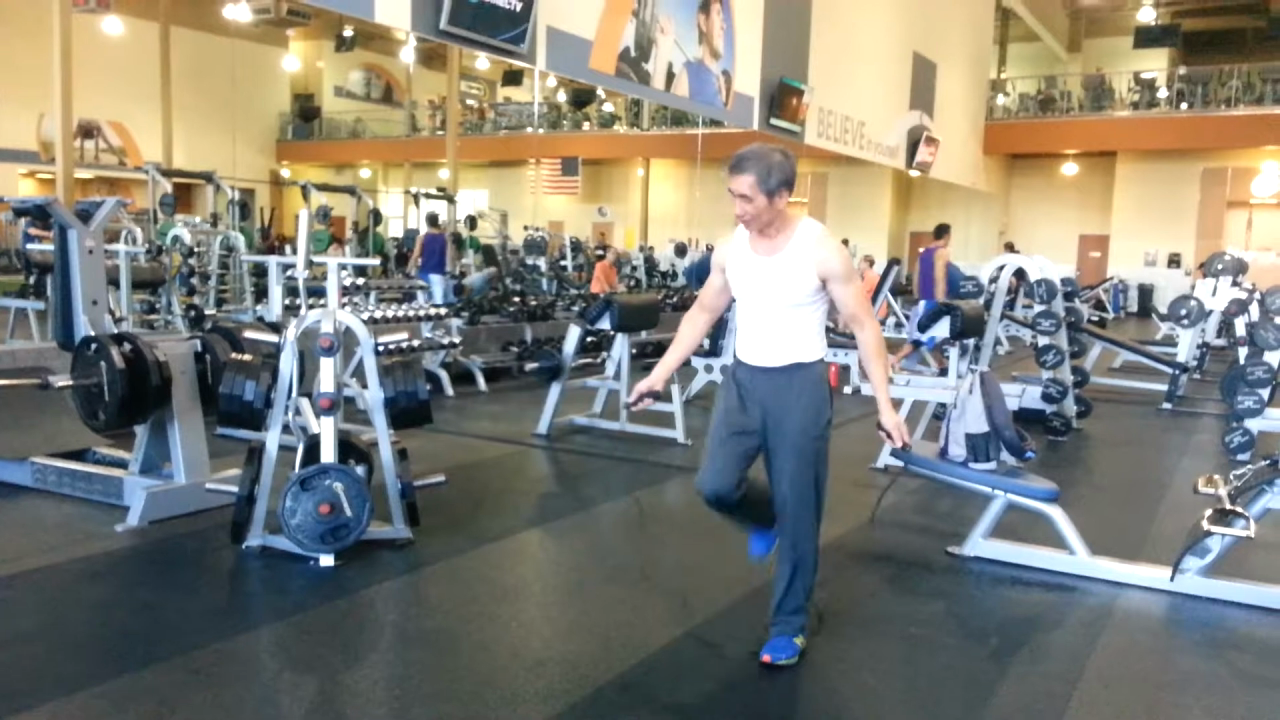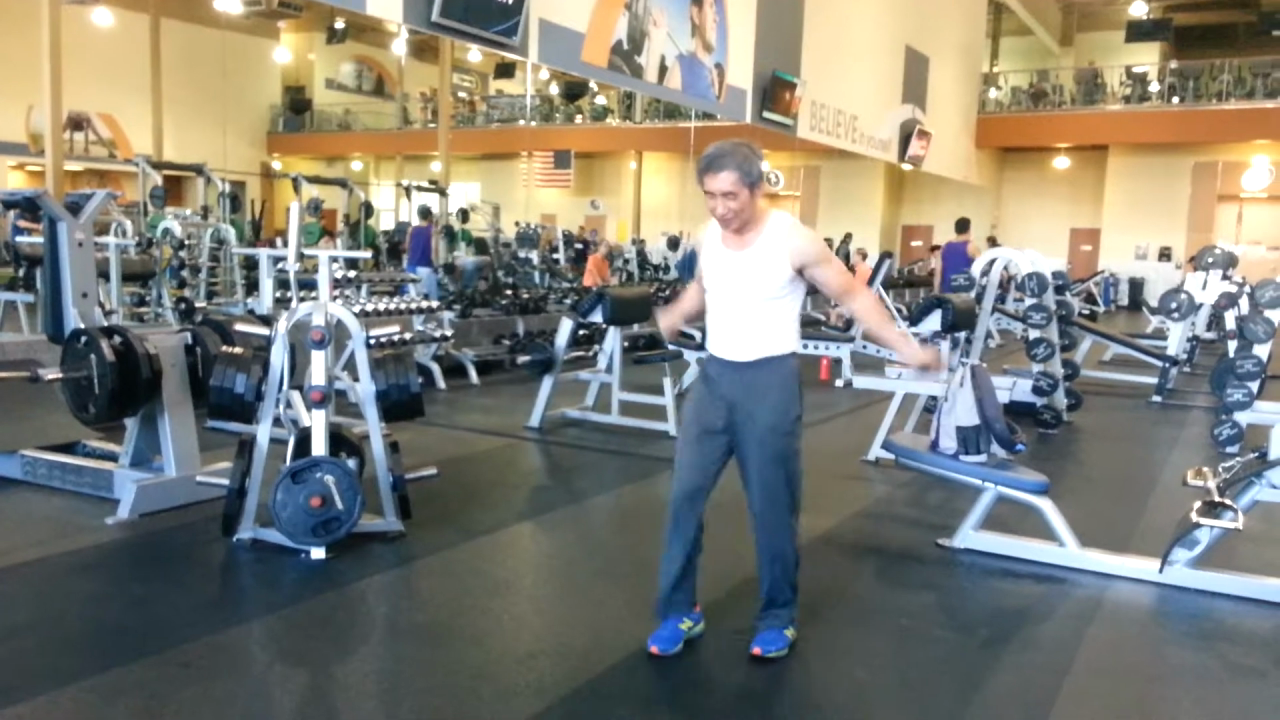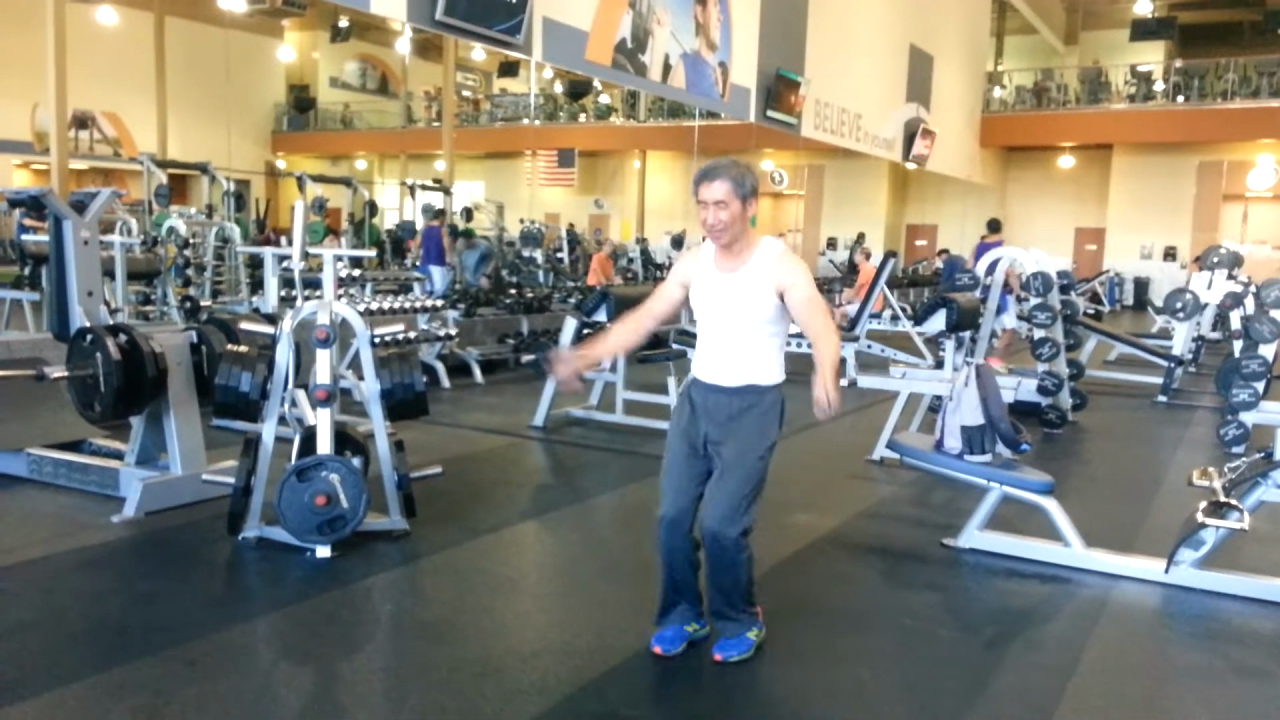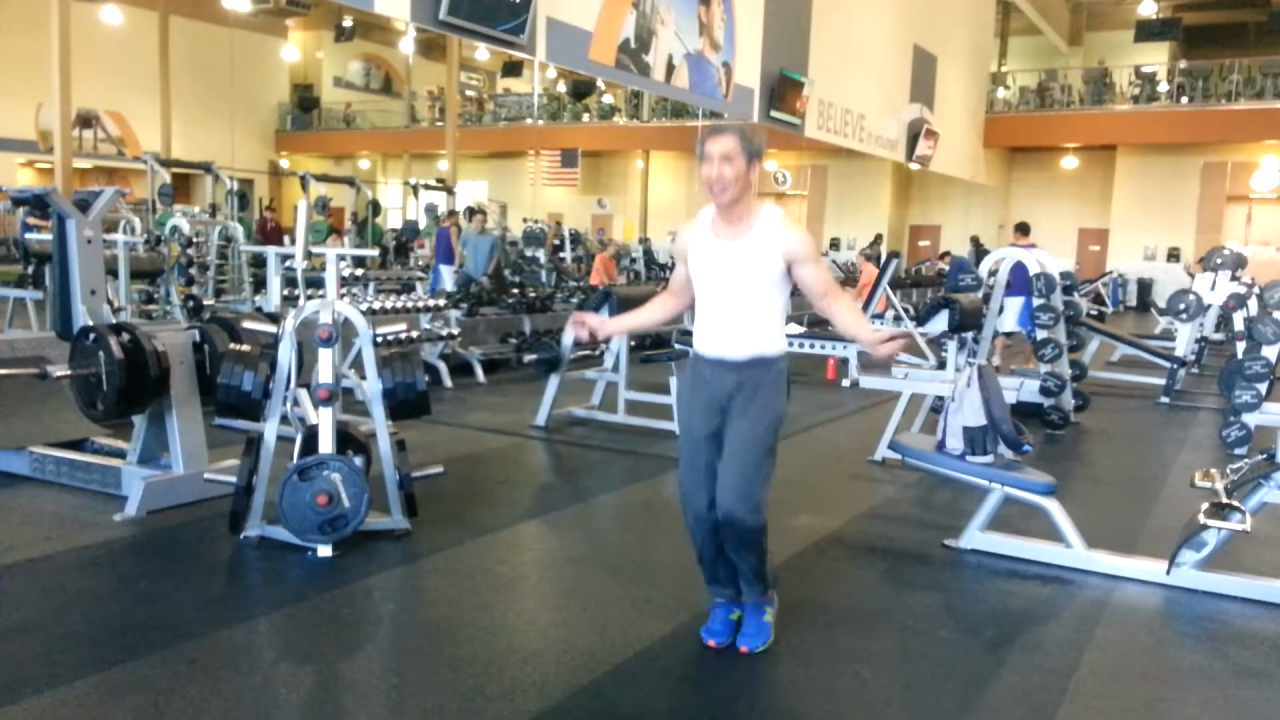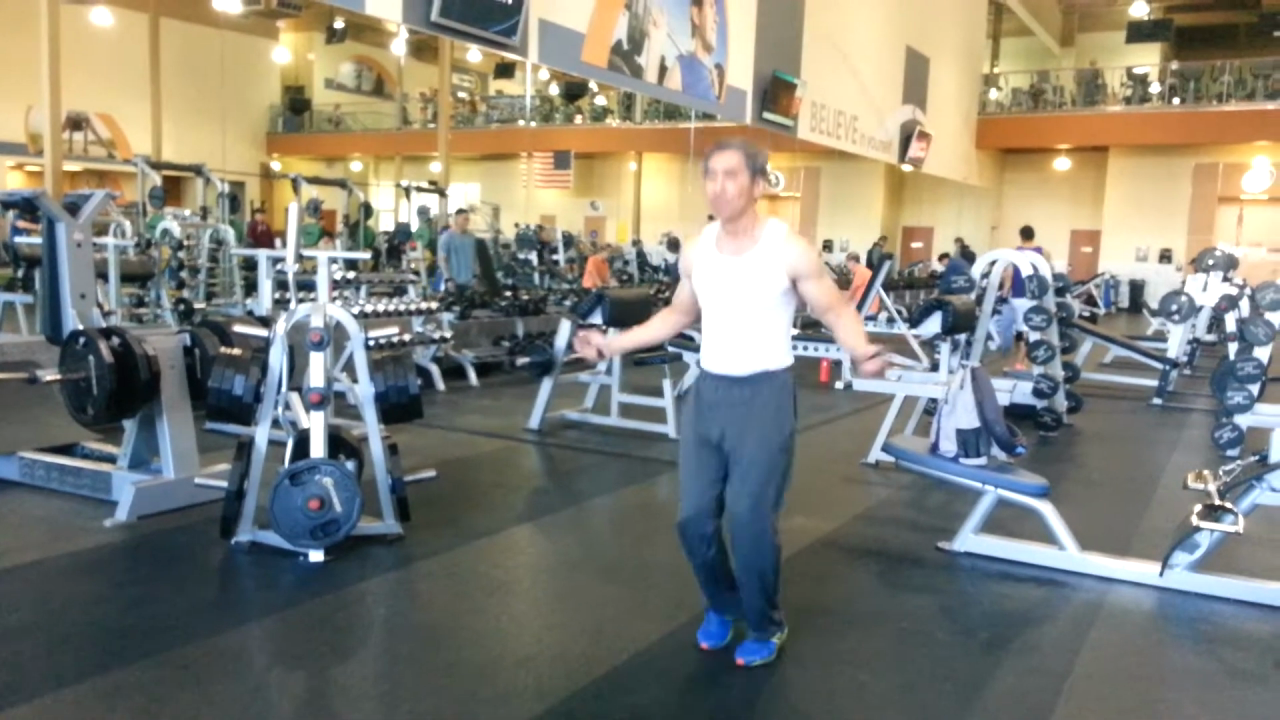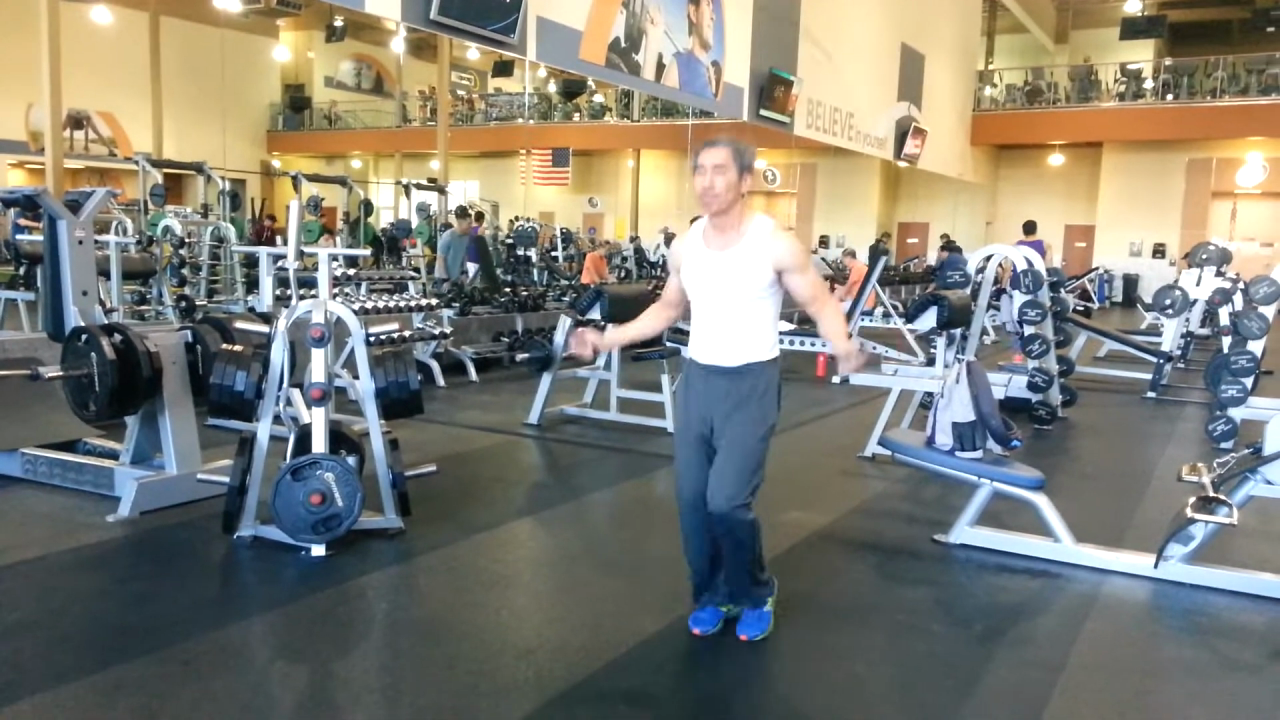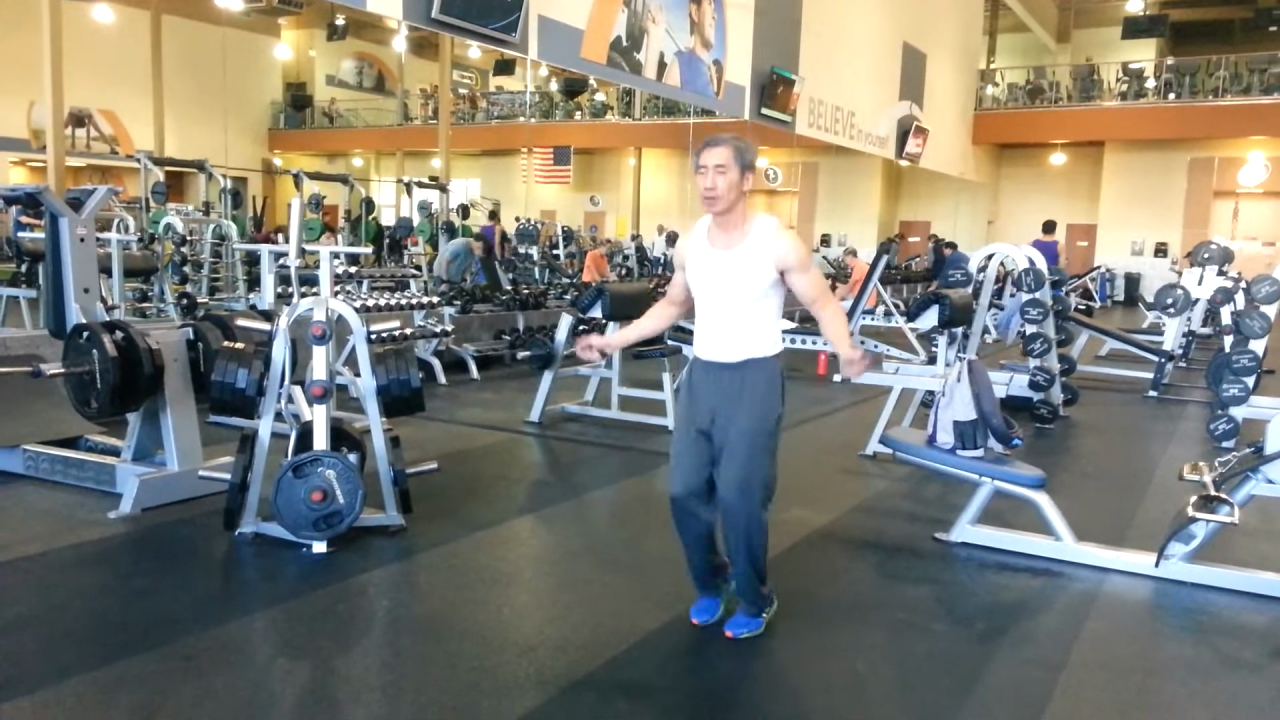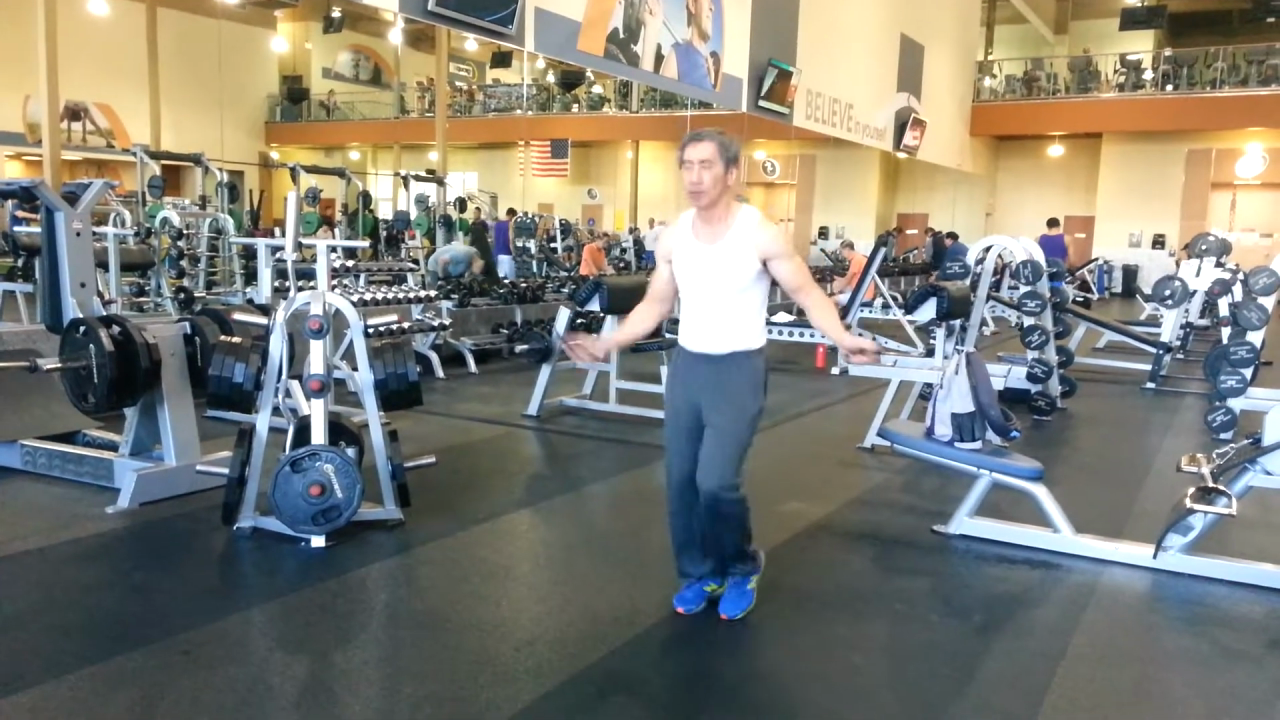
dt=0.4s
person 1, frame 1
left shoulder: (822, 249)
right shoulder: (730, 248)
left elbow: (863, 325)
right elbow: (702, 312)
left wrist: (884, 404)
right wrist: (660, 373)
left hip: (799, 384)
right hip: (743, 379)
left knee: (798, 510)
right knee: (714, 484)
left ankle: (788, 625)
right ankle: (764, 515)
person 1, frame 2
left shoulder: (794, 241)
right shoulder: (706, 236)
left elbow: (851, 295)
left wrist: (905, 348)
right wrist: (676, 314)
left hip: (768, 377)
right hip: (712, 375)
left knee: (772, 506)
right knee: (685, 491)
left ankle: (778, 616)
right ankle: (680, 611)
person 1, frame 3
left shoulder: (783, 266)
right shoulder: (693, 261)
left elbow: (821, 330)
right elbow: (647, 317)
left wrist: (826, 374)
right wrist: (588, 354)
left hip: (753, 405)
right hip: (698, 398)
left knee: (720, 524)
right knee: (672, 516)
left ankle: (741, 621)
right ankle: (684, 613)
person 1, frame 4
left shoulder: (786, 236)
right shoulder: (692, 235)
left elbow: (832, 297)
left wrist: (868, 336)
right wrist: (614, 325)
left hip: (759, 377)
right hip: (703, 374)
left knee: (735, 504)
right knee: (697, 504)
left ankle: (756, 596)
right ankle: (725, 598)
person 1, frame 5
left shoulder: (792, 251)
right shoulder: (696, 250)
left elbow: (837, 312)
right elbow: (680, 314)
left wrist: (859, 351)
right wrist: (616, 342)
left hip: (765, 393)
right hip: (709, 391)
left knee: (751, 521)
right knee: (694, 517)
left ankle: (764, 626)
right ankle: (724, 604)
person 1, frame 6
left shoulder: (777, 245)
right shoulder: (685, 245)
left elbow: (819, 306)
right elbow: (669, 307)
left wrist: (842, 349)
right wrist: (609, 336)
left hip: (751, 384)
right hip: (698, 382)
left knee: (726, 501)
right knee: (693, 501)
left ankle: (757, 592)
right ankle: (713, 597)
person 1, frame 7
left shoulder: (779, 244)
right shoulder: (690, 244)
left elbow: (821, 305)
right elbow: (674, 305)
left wrist: (847, 352)
right wrist: (613, 339)
left hip: (753, 381)
right hip: (701, 376)
left knee: (740, 500)
right knee: (685, 492)
left ankle: (754, 602)
right ankle: (712, 583)
person 1, frame 8
left shoulder: (760, 235)
right shoulder: (672, 238)
left elbow: (806, 294)
right elbow: (655, 303)
left wrist: (843, 338)
right wrist: (606, 340)
left hip: (738, 369)
right hip: (687, 366)
left knee: (715, 483)
right knee: (684, 479)
left ankle: (742, 568)
right ankle: (699, 570)
